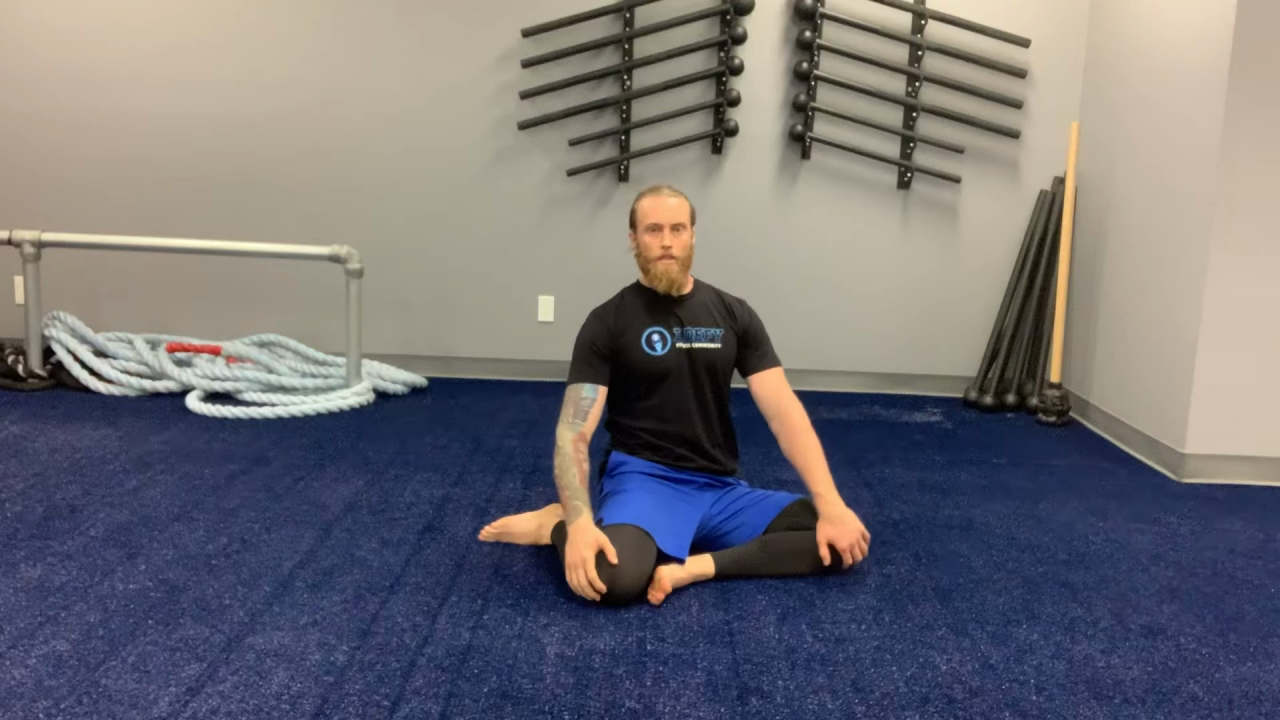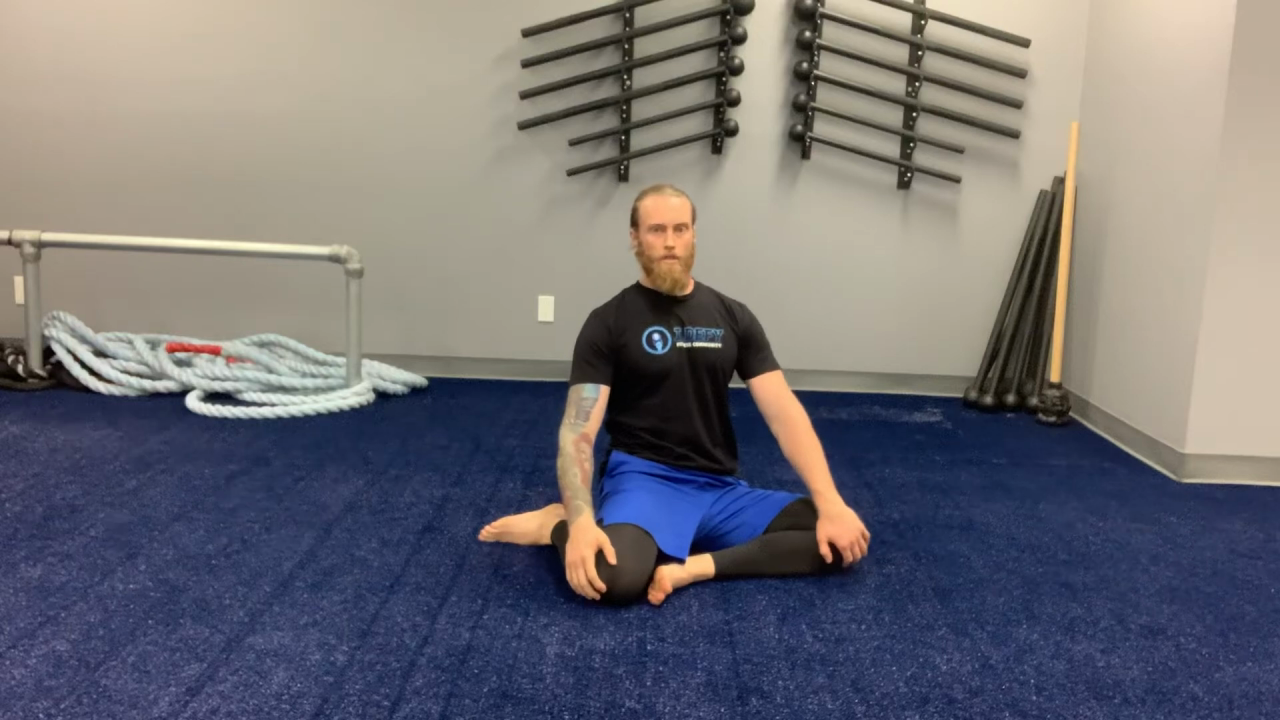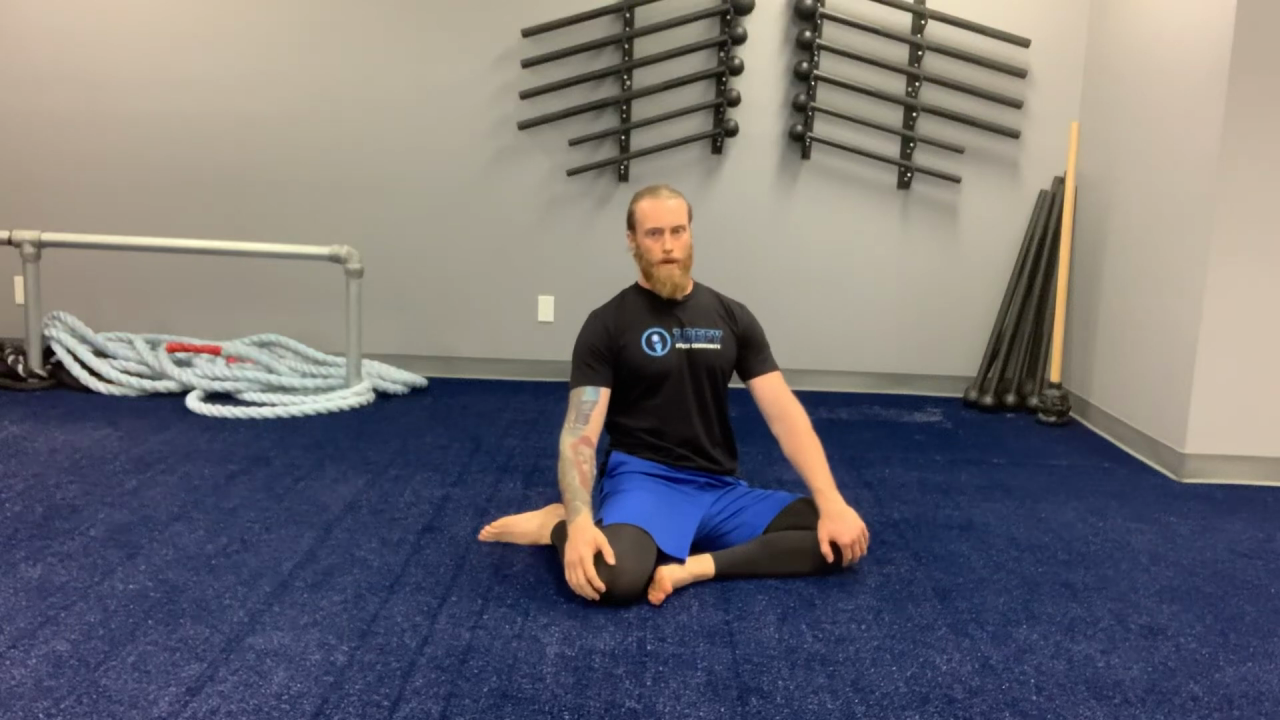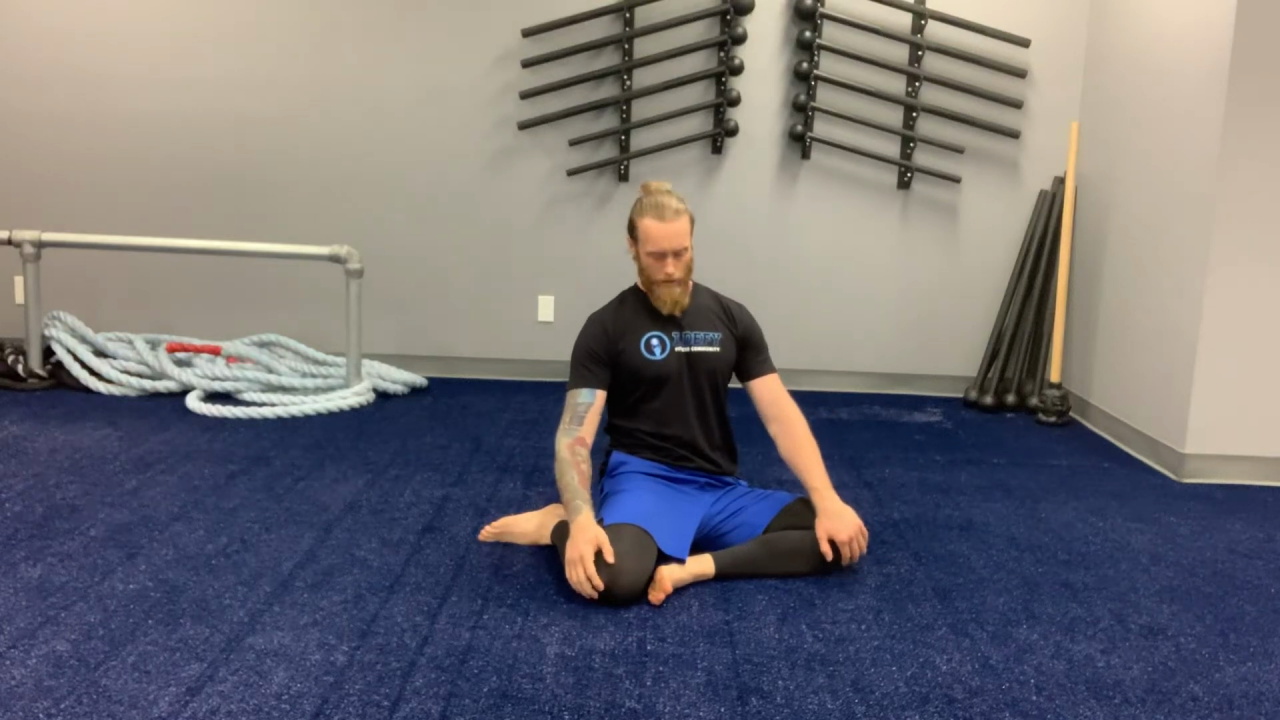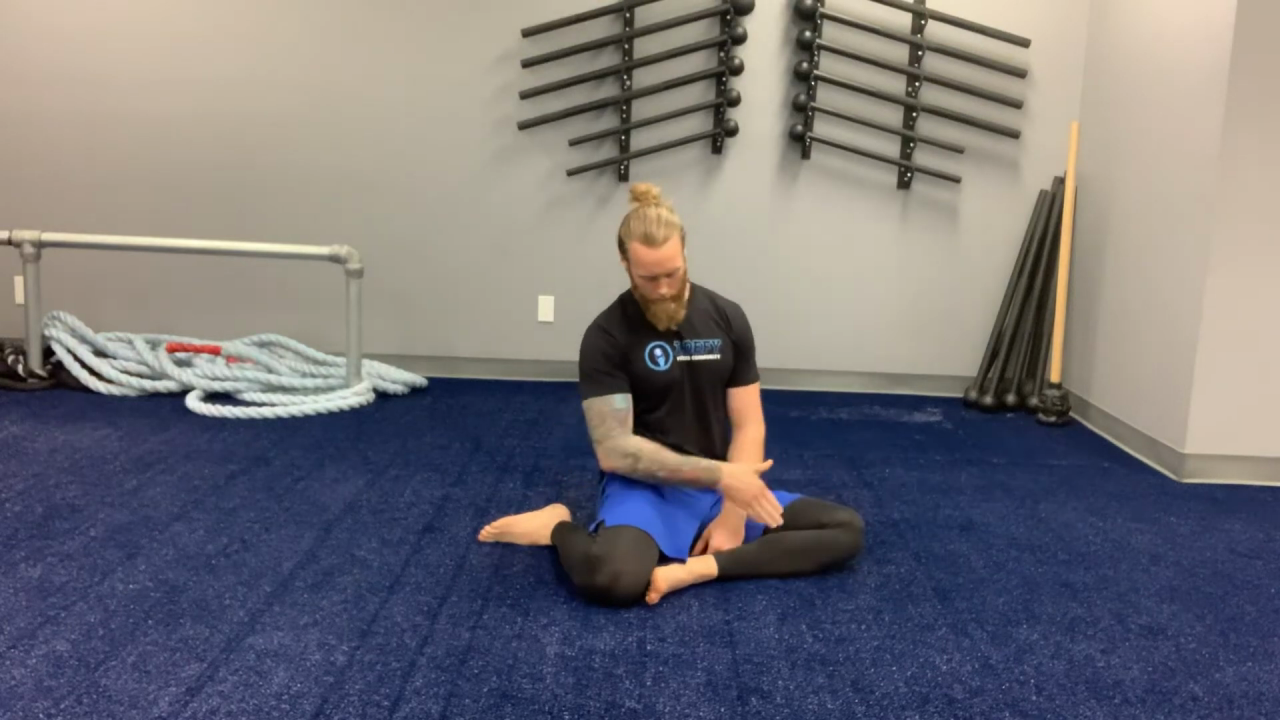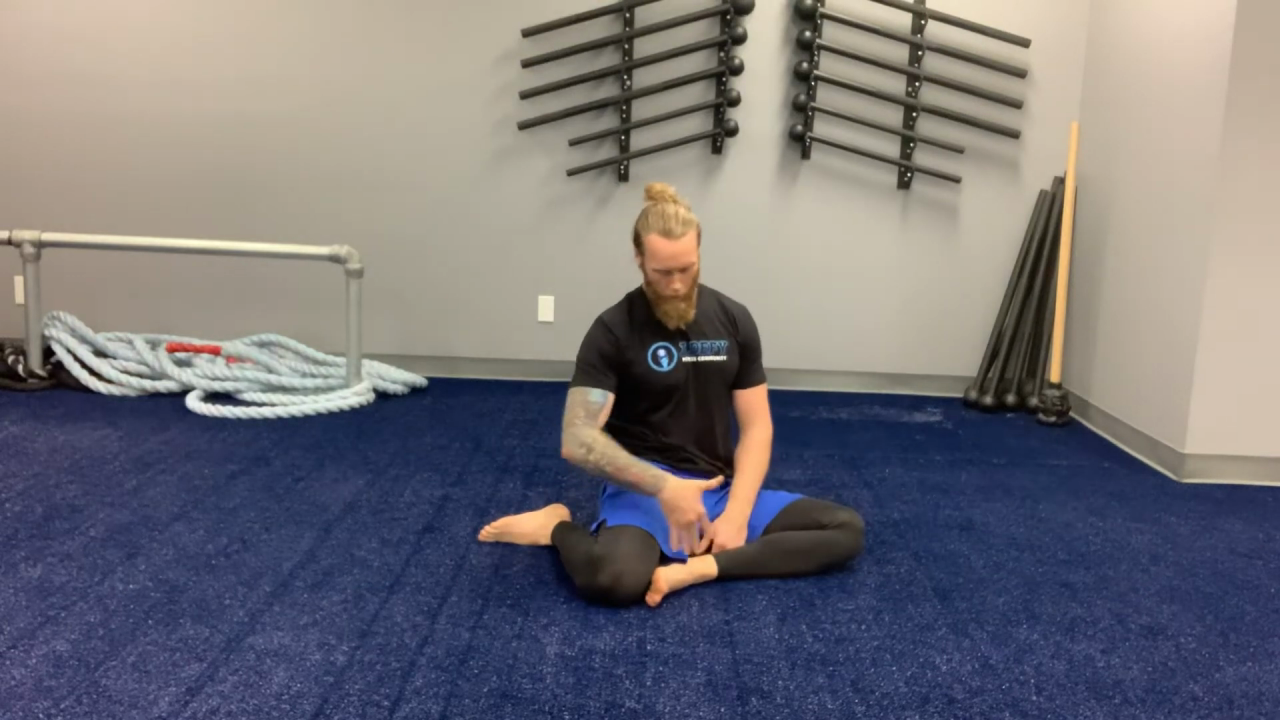
dt=0.5s
person 1, frame 1
left shoulder: (733, 314)
right shoulder: (608, 322)
left elbow: (783, 412)
right elbow: (575, 431)
left wrist: (831, 505)
right wrist: (580, 524)
left hip: (722, 489)
right hip: (643, 480)
left knee: (842, 541)
right knee: (614, 578)
left ankle: (694, 567)
right ankle: (558, 525)
person 1, frame 2
left shoulder: (732, 316)
right shoulder: (609, 322)
left elbow: (783, 413)
right elbow: (578, 431)
left wrist: (830, 503)
right wrist: (582, 522)
left hip: (721, 489)
right hip: (643, 480)
left knee: (841, 541)
right knee: (616, 577)
left ankle: (695, 566)
right ankle: (557, 524)
person 1, frame 3
left shoulder: (731, 316)
right shoulder: (607, 324)
left elbow: (784, 413)
right elbow: (580, 433)
left wrist: (831, 502)
right wrist: (580, 523)
left hip: (720, 489)
right hip: (643, 480)
left knee: (841, 541)
right knee: (616, 578)
left ankle: (695, 567)
right ankle: (558, 525)
person 1, frame 4
left shoulder: (731, 317)
right shoulder: (607, 327)
left elbow: (780, 415)
right elbow: (574, 435)
left wrist: (828, 501)
right wrist: (581, 519)
left hip: (720, 488)
right hip: (643, 480)
left knee: (841, 540)
right knee: (616, 578)
left ankle: (694, 567)
right ankle: (555, 525)
person 1, frame 5
left shoulder: (727, 318)
right shoulder: (606, 336)
left elbow: (748, 426)
right elbow: (614, 451)
left wrist: (733, 512)
right wrist: (720, 475)
left hip: (717, 491)
right hip: (644, 488)
left knee: (846, 528)
right knee: (615, 578)
left ankle: (693, 569)
right ankle: (558, 527)
person 1, frame 6
left shoulder: (734, 320)
right shoulder: (612, 331)
left elbow: (756, 428)
right elbow: (577, 441)
left wrist: (736, 513)
right wrist: (665, 488)
left hip: (719, 491)
right hip: (645, 487)
left knee: (847, 530)
right knee: (616, 578)
left ankle: (693, 569)
right ankle: (556, 527)
